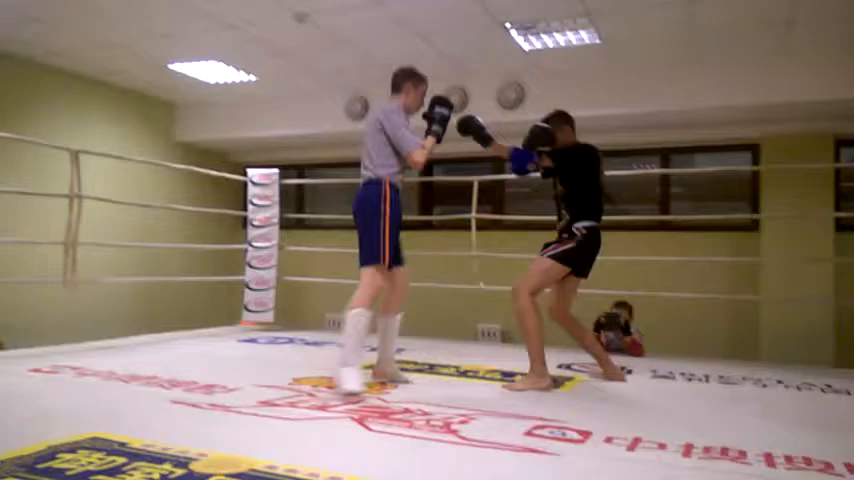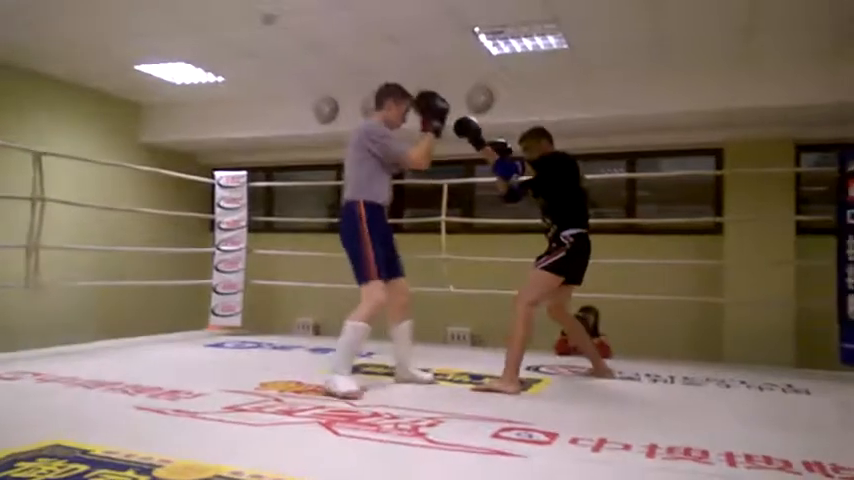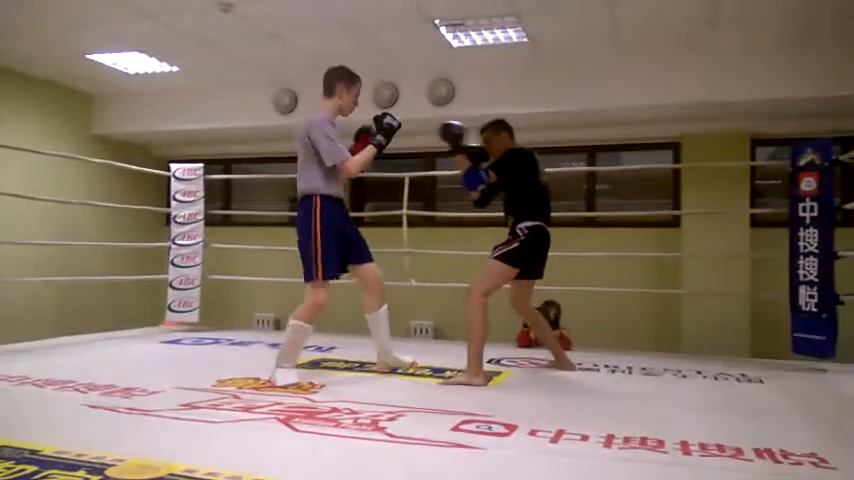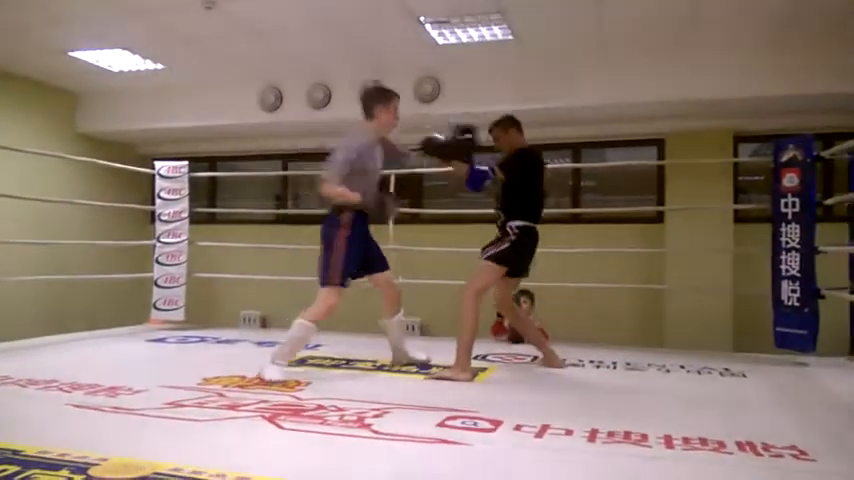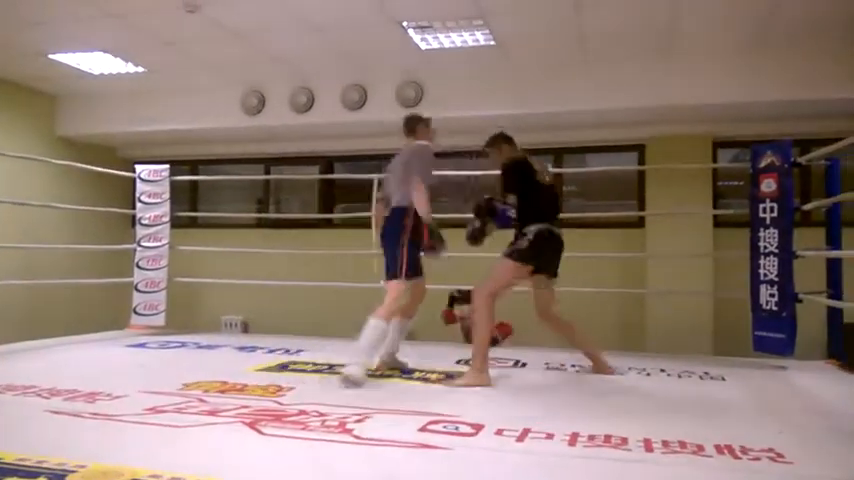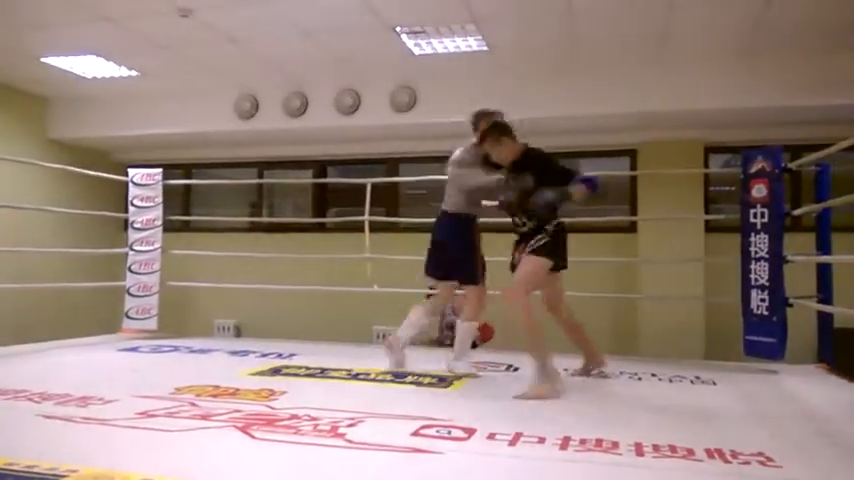
dt=0.4s
person 1, frame 1
left shoulder: (387, 118)
right shoulder: (391, 112)
left elbow: (404, 161)
right elbow: (417, 159)
left wrist: (431, 129)
right wrist: (436, 129)
left hip: (377, 198)
right hip: (380, 196)
left knee: (398, 285)
right knee: (373, 281)
left ankle: (384, 362)
right ankle: (348, 368)
person 1, frame 2
left shoulder: (378, 135)
right shoulder: (372, 129)
left elbow: (417, 161)
right elbow: (415, 160)
left wrist: (428, 127)
right wrist: (435, 125)
left hip: (375, 218)
right hip: (361, 216)
left knee: (400, 294)
right knee: (376, 297)
left ankle: (403, 368)
right ankle: (339, 374)
person 1, frame 3
left shoulder: (327, 124)
right shoulder: (317, 124)
right elbow: (350, 168)
left wrist: (370, 143)
right wrist: (379, 139)
left hip: (338, 210)
right hip: (318, 210)
left knee: (374, 280)
right knee: (317, 297)
left ankle: (386, 355)
right ankle: (283, 365)
person 1, frame 4
left shoulder: (380, 143)
right shoulder: (357, 144)
left elbow: (407, 159)
right elbow: (328, 188)
right wrist: (368, 200)
left hip: (358, 226)
right hip: (343, 226)
left knee: (391, 289)
right knee: (327, 302)
left ankle: (400, 351)
right ankle: (277, 360)
person 1, frame 5
left shoulder: (399, 160)
right shoulder: (423, 151)
right elbow: (417, 186)
right wrist: (428, 225)
left hip: (394, 225)
right hip: (405, 225)
left knee: (417, 293)
right knee: (395, 299)
left ankle: (388, 355)
right ankle: (357, 365)
person 1, frame 6
left shoulder: (462, 154)
right shoulder: (473, 153)
right elbow: (475, 185)
left hip: (446, 225)
right hip: (461, 226)
left knee: (443, 296)
right knee: (476, 297)
left ankle: (399, 340)
right ankle: (458, 360)
person 2, frame 1
left shoulder: (583, 152)
right shoulder: (564, 159)
left elbow: (525, 162)
right elbow: (525, 164)
left wrist: (485, 139)
right wrist: (533, 145)
left hip: (579, 236)
right hip: (575, 238)
left knee: (522, 291)
right knee: (559, 310)
left ankle: (538, 374)
right ankle: (609, 367)
person 2, frame 2
left shoulder: (560, 161)
right shoulder: (544, 177)
left elbow: (510, 172)
right elbow: (507, 192)
left wrist: (479, 143)
right wrist: (500, 158)
left hip: (569, 243)
right hip: (567, 245)
left knee: (524, 302)
right knee: (557, 309)
left ankle: (509, 378)
right ankle: (599, 365)
person 2, frame 3
left shoulder: (517, 156)
right shoulder: (510, 167)
left elbow: (474, 182)
right elbow: (479, 199)
left wrist: (458, 149)
right wrist: (475, 163)
left hip: (526, 236)
right hip: (534, 238)
left knee: (477, 292)
right knee: (520, 304)
left ankle: (474, 371)
right ankle: (561, 358)
person 2, frame 4
left shoulder: (526, 156)
right shoulder: (527, 161)
left elbow: (479, 180)
left wrist: (451, 159)
left hip: (516, 235)
right hip: (522, 237)
left knee: (472, 291)
right knee: (502, 301)
left ankle: (461, 366)
right ankle: (550, 356)
person 2, frame 5
left shoulder: (514, 166)
right shoulder: (536, 168)
left elbow: (510, 214)
left wrist: (483, 215)
right wrist: (492, 207)
left hip: (535, 238)
right hip: (550, 240)
left knee: (483, 293)
right knee: (545, 312)
left ankle: (478, 371)
right ankle: (598, 361)
person 2, frame 6
left shoulder: (538, 160)
right shoulder: (513, 166)
left elbow: (587, 184)
right elbow: (509, 198)
left wrist: (560, 195)
right wrist: (510, 199)
left hip: (547, 236)
right hip: (528, 239)
left knee: (514, 294)
right knee: (556, 307)
left ankle: (545, 377)
right ankle: (594, 359)
